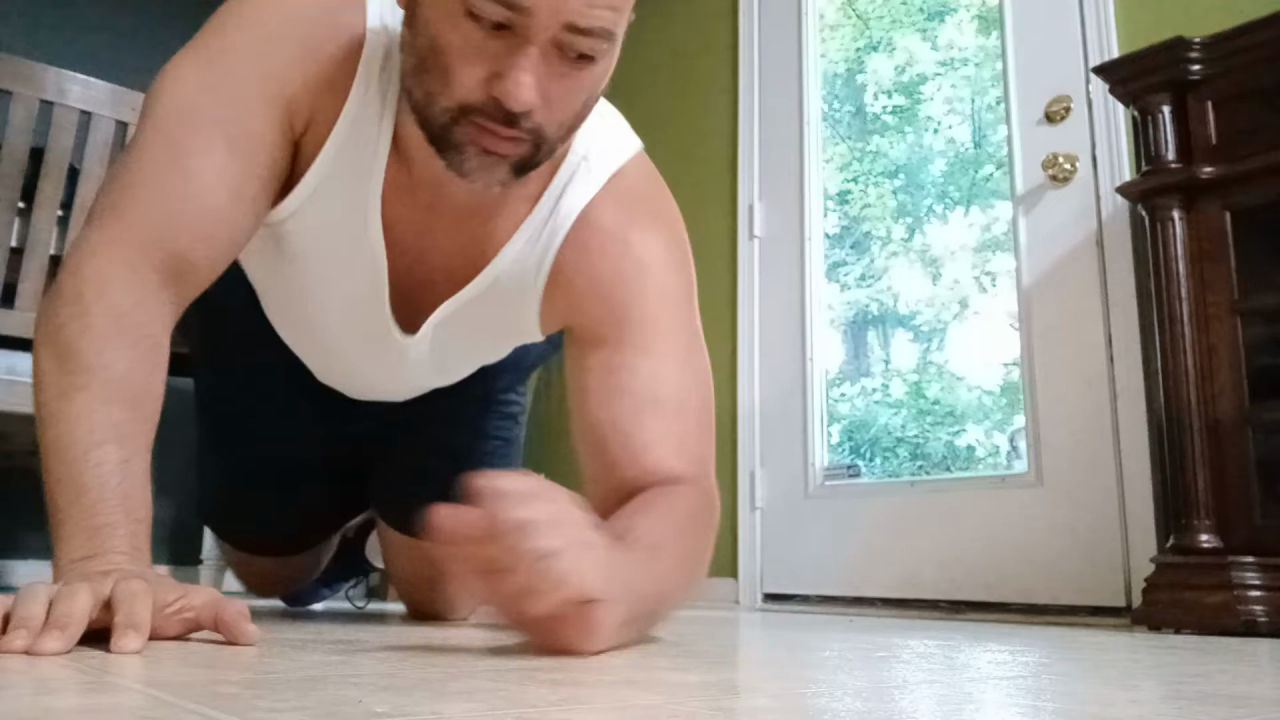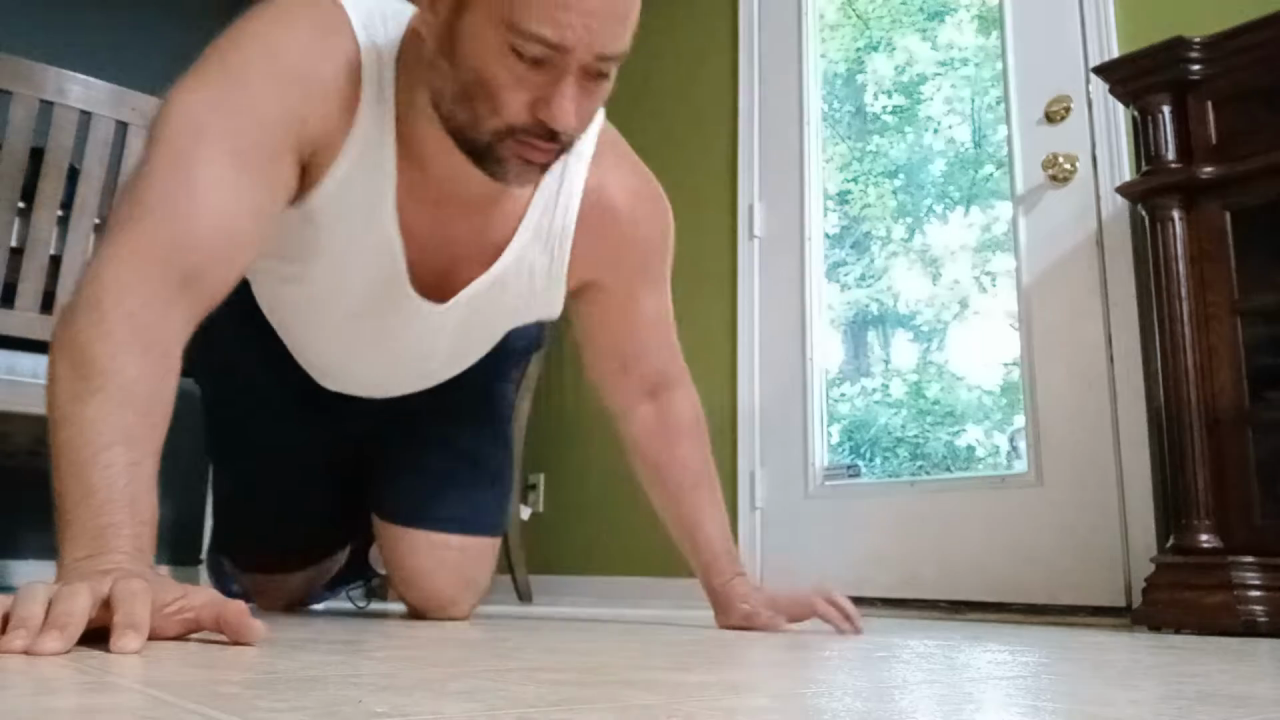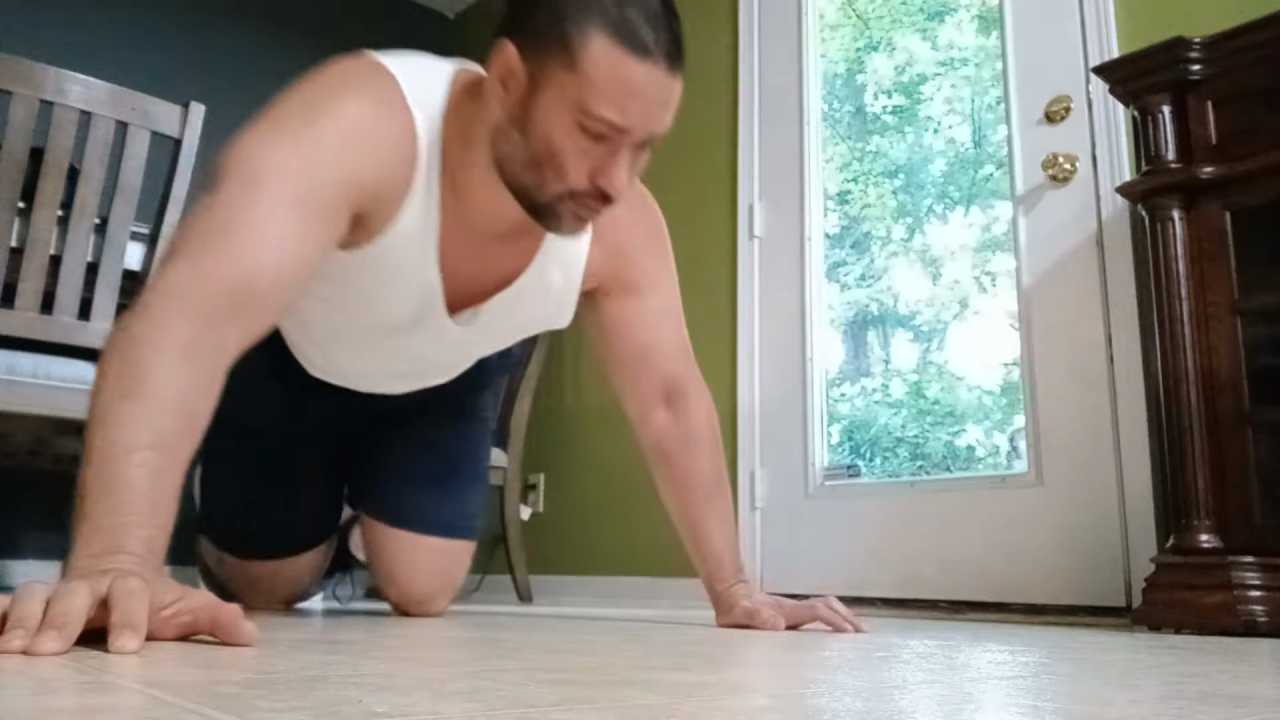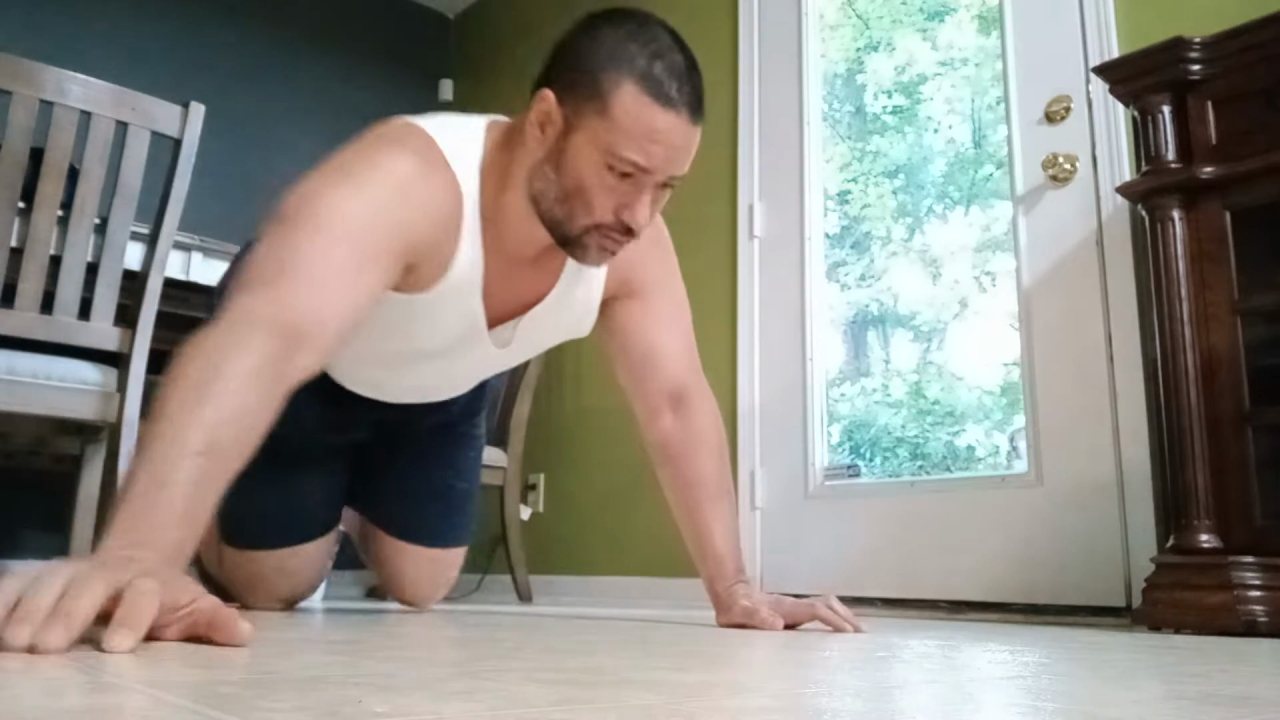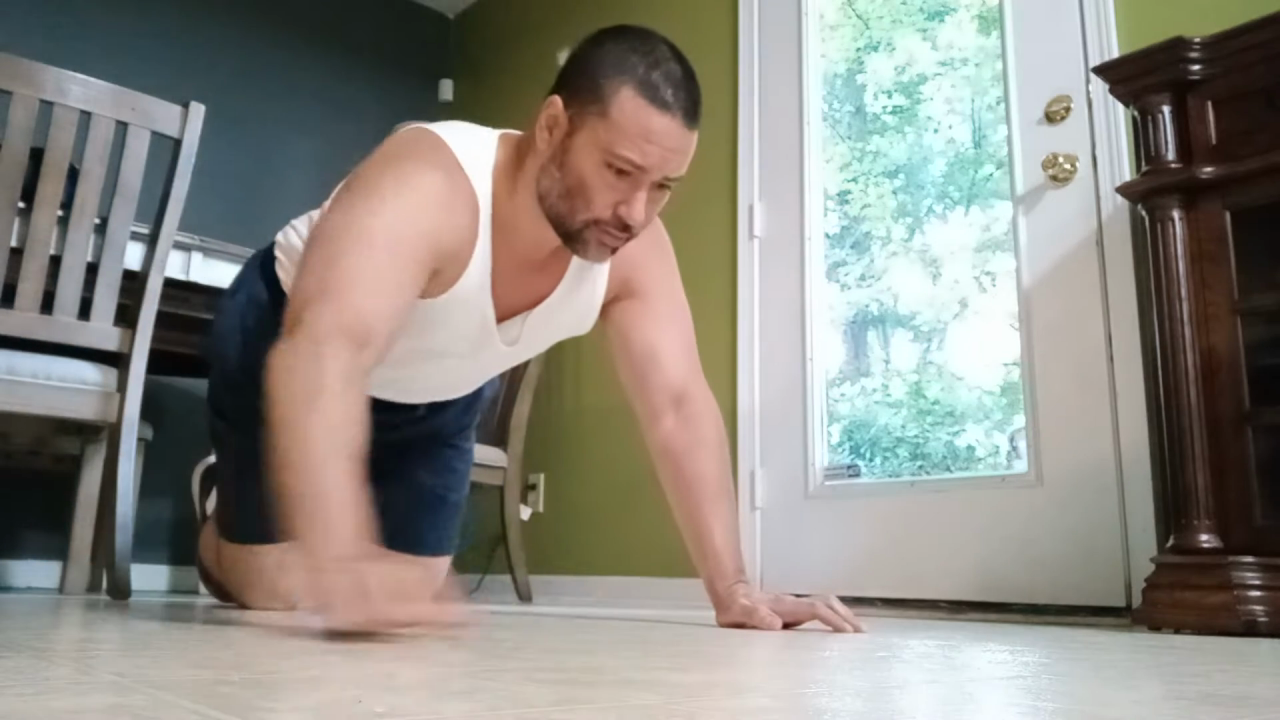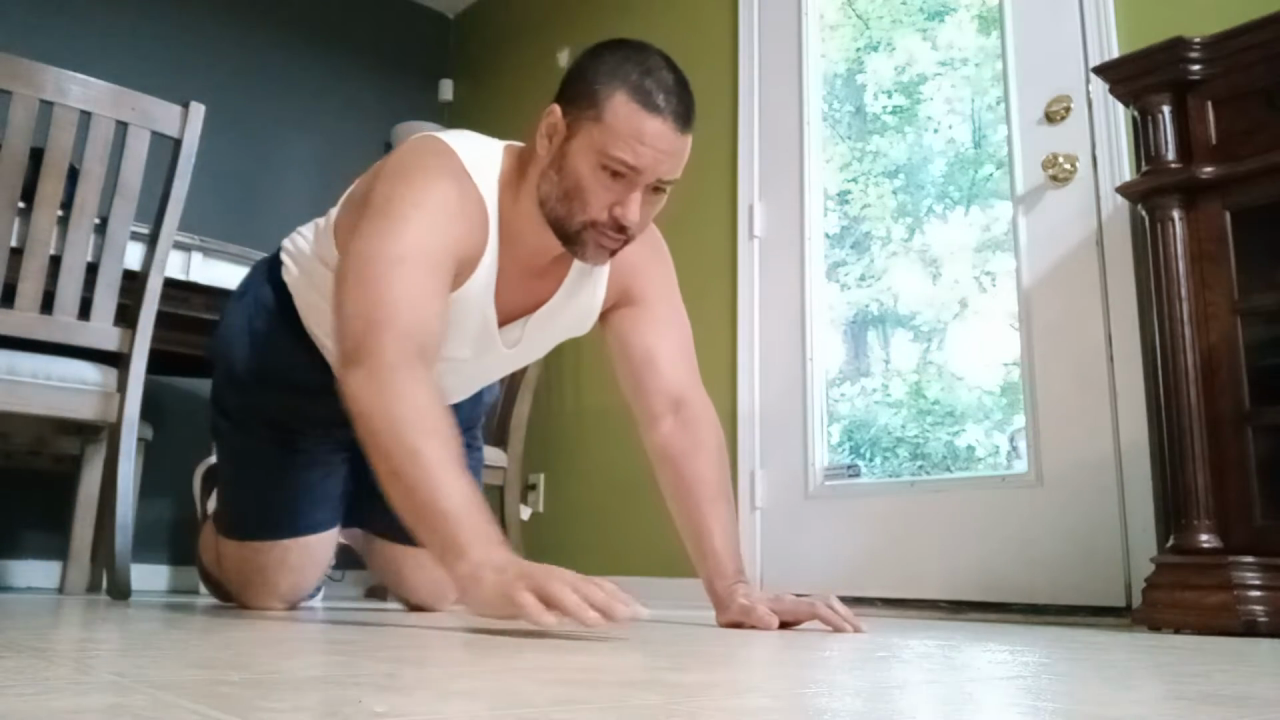
dt=0.2s
person 1, frame 1
left shoulder: (620, 226)
left elbow: (672, 496)
right elbow: (122, 282)
left wrist: (595, 576)
right wrist: (105, 563)
left hip: (468, 375)
right hip: (276, 337)
left knee: (445, 598)
right knee: (273, 575)
left ankle: (378, 526)
right ankle: (337, 529)
person 1, frame 2
left shoulder: (616, 206)
left elbow: (653, 397)
right elbow: (143, 293)
left wrist: (729, 585)
right wrist: (107, 564)
left hip: (457, 375)
right hip: (280, 349)
left knee: (442, 597)
right knee: (274, 586)
left ankle: (376, 535)
right ankle: (341, 543)
person 1, frame 3
left shoulder: (623, 229)
right shoulder: (364, 122)
left elbow: (670, 401)
right elbow: (188, 321)
left wrist: (731, 588)
right wrist: (117, 563)
left hip: (438, 381)
right hip: (286, 361)
left knee: (422, 597)
right knee: (267, 586)
left ankle: (361, 523)
person 1, frame 4
left shoulder: (627, 241)
right shoulder: (407, 183)
left elbow: (678, 404)
right elbow: (263, 349)
left wrist: (732, 592)
right wrist: (137, 562)
left hip: (441, 390)
right hip: (312, 373)
left knee: (417, 592)
right knee: (272, 584)
left ankle: (350, 511)
person 1, frame 5
left shoulder: (636, 252)
right shoulder: (427, 185)
left elbow: (678, 409)
right elbow: (322, 353)
left wrist: (732, 590)
right wrist: (338, 561)
left hip: (438, 393)
right hip: (285, 336)
left knee: (416, 603)
right knee: (269, 590)
left ankle: (346, 519)
right ankle: (228, 499)
person 1, frame 6
left shoulder: (633, 258)
right shoulder: (434, 189)
left elbow: (677, 413)
right elbow: (384, 372)
left wrist: (732, 590)
right wrist: (487, 563)
left hip: (443, 387)
right hip: (293, 344)
left knee: (436, 594)
right knee: (269, 589)
left ankle: (358, 519)
right ankle: (227, 499)
